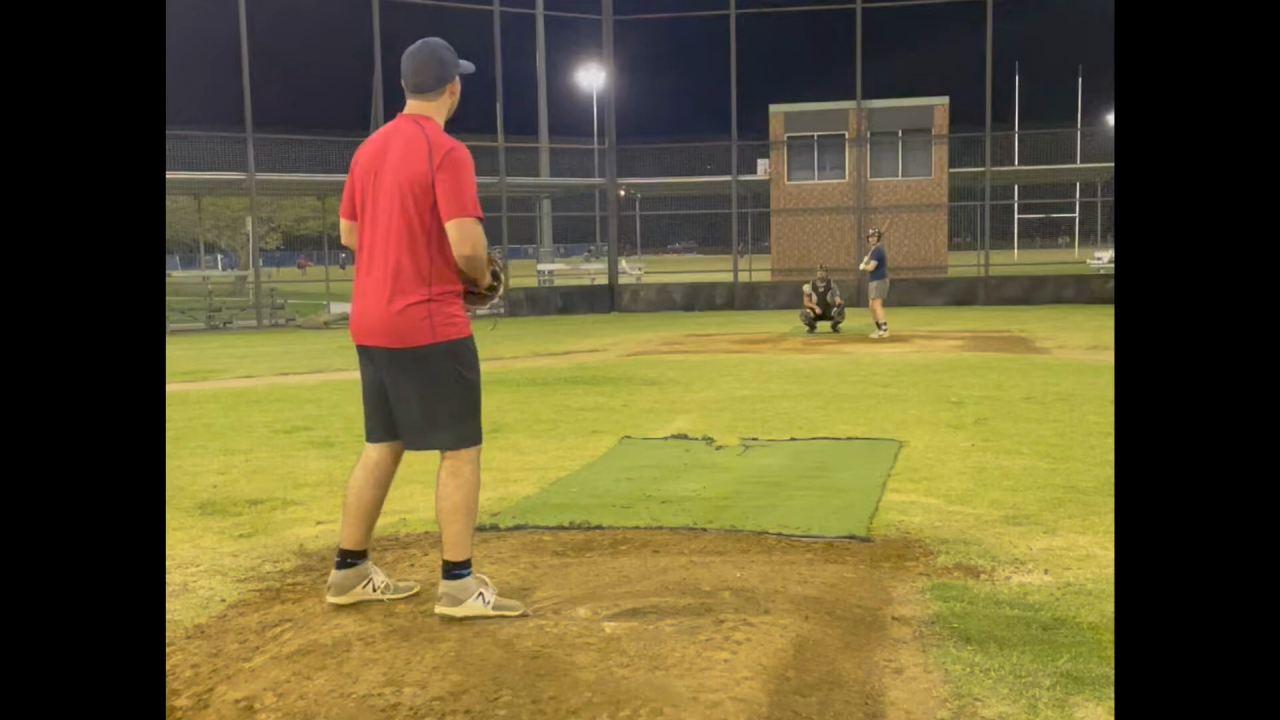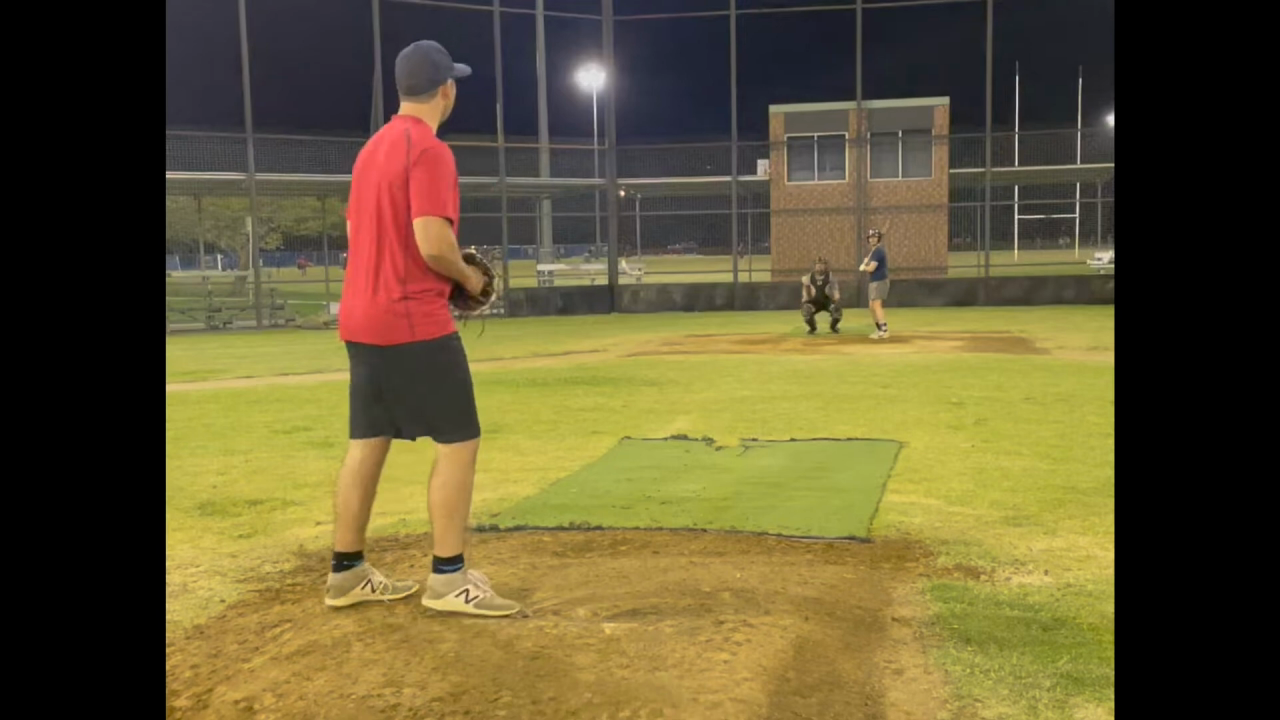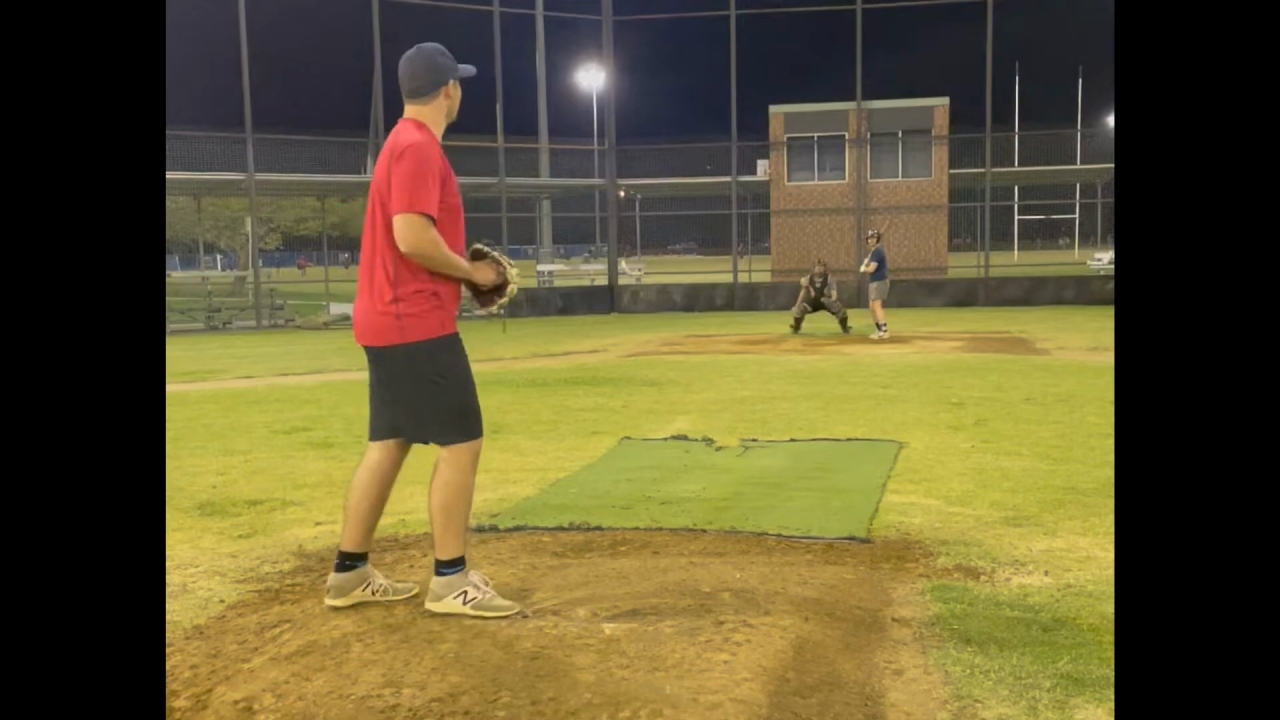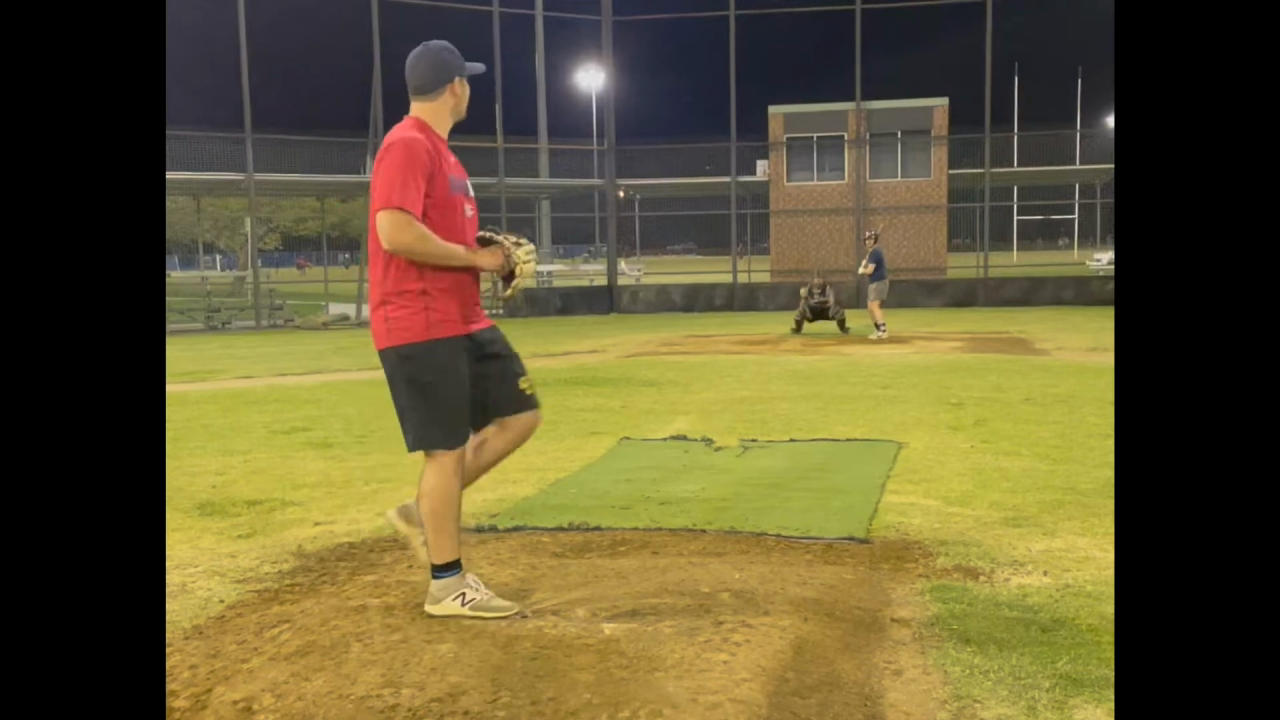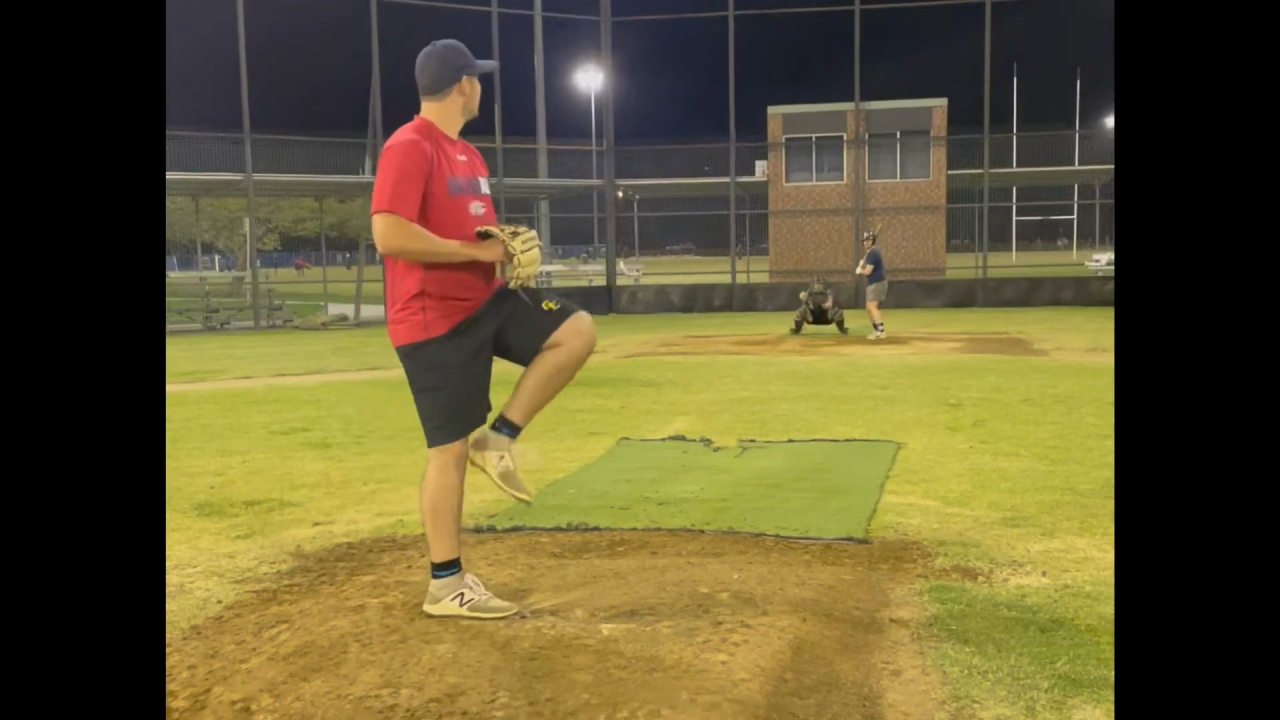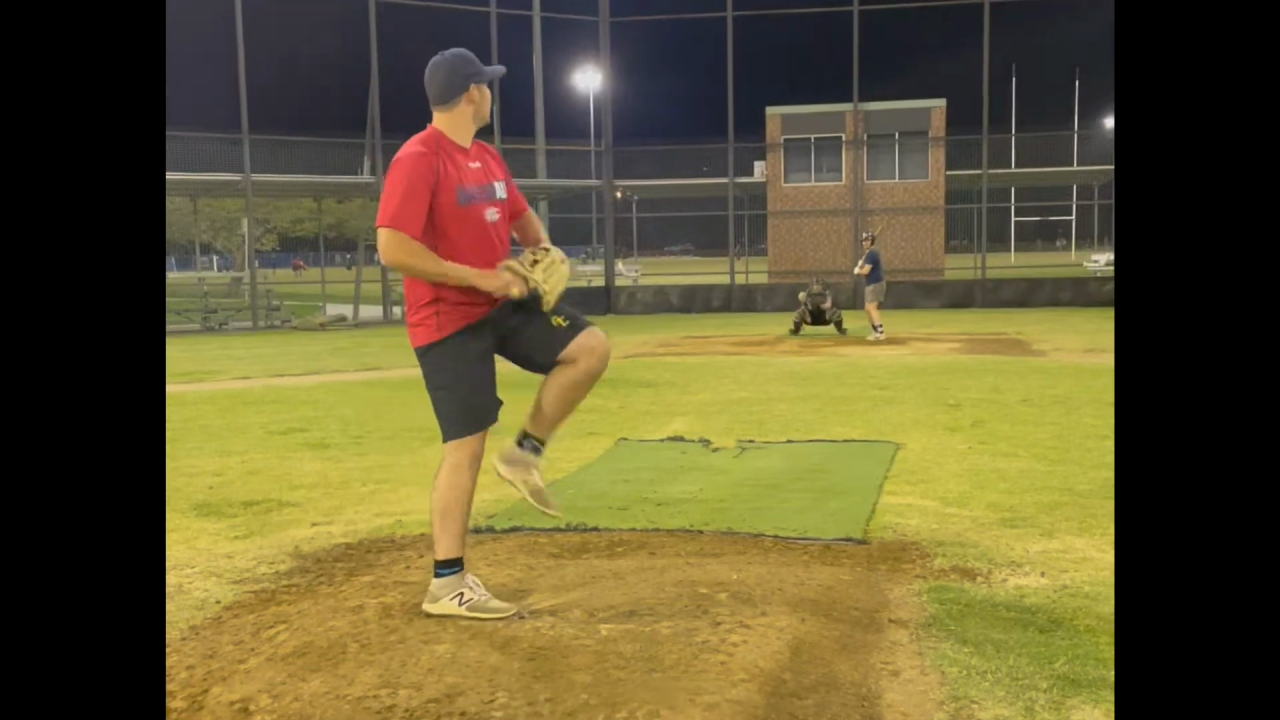
dt=0.2s
person 1, frame 1
left shoulder: (369, 149)
right shoulder: (448, 152)
left elbow: (350, 234)
right elbow: (468, 247)
right wrist: (480, 276)
left hip: (371, 323)
right hip: (430, 324)
left knee: (382, 445)
right knee: (460, 450)
left ankle: (349, 571)
right ankle: (459, 584)
person 1, frame 2
left shoulder: (375, 147)
right shoulder: (430, 151)
right elbow: (434, 244)
right wrist: (468, 277)
left hip: (365, 319)
right hip: (414, 321)
left knee: (367, 443)
right knee: (458, 442)
left ankle: (346, 573)
right ankle: (448, 578)
person 1, frame 3
left shoulder: (400, 144)
right shoulder: (420, 149)
right elbow: (412, 238)
left wrist: (461, 263)
right wrist: (472, 271)
left hip: (387, 320)
right hip: (416, 323)
left knee: (388, 446)
right knee: (461, 444)
left ankle: (349, 573)
right ankle: (449, 580)
person 1, frame 4
left shoulder: (440, 150)
right shoulder: (406, 146)
right elbow: (394, 235)
left wrist: (487, 253)
right wrist: (473, 259)
left hip: (463, 321)
right hip: (419, 325)
left knee: (521, 418)
right knee: (446, 450)
left ankle: (422, 511)
right ankle: (446, 584)
person 1, frame 5
left shoulder: (469, 155)
right shoulder: (408, 147)
right elbow: (389, 236)
left wrist: (509, 246)
right wrist: (475, 251)
left hip: (485, 301)
right hip: (433, 320)
left knee: (579, 331)
right knee: (450, 447)
left ankle: (498, 436)
right ankle: (446, 585)
person 1, frame 6
left shoulder: (489, 158)
right shoulder: (417, 160)
left elbow: (523, 219)
right elbow: (392, 250)
right wrist: (479, 277)
left hip: (503, 303)
right hip: (448, 321)
left knee: (591, 349)
right knee: (467, 443)
left ankle: (525, 451)
right ankle: (447, 584)
